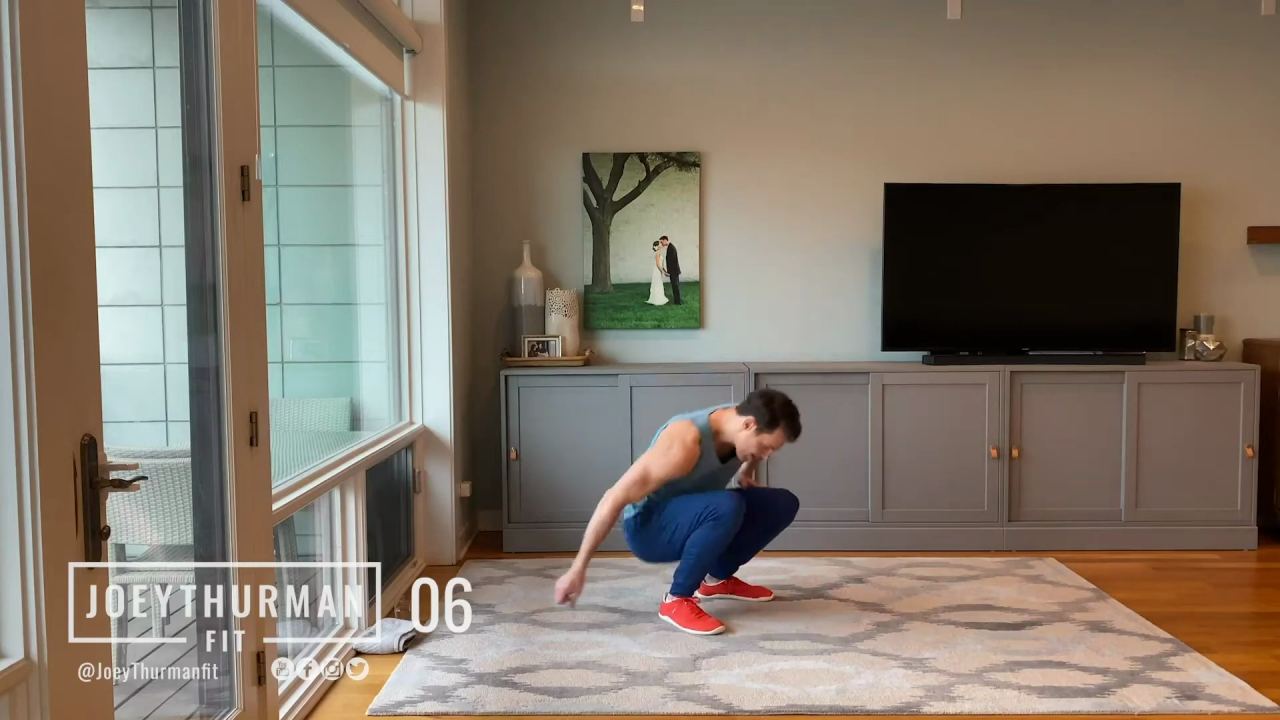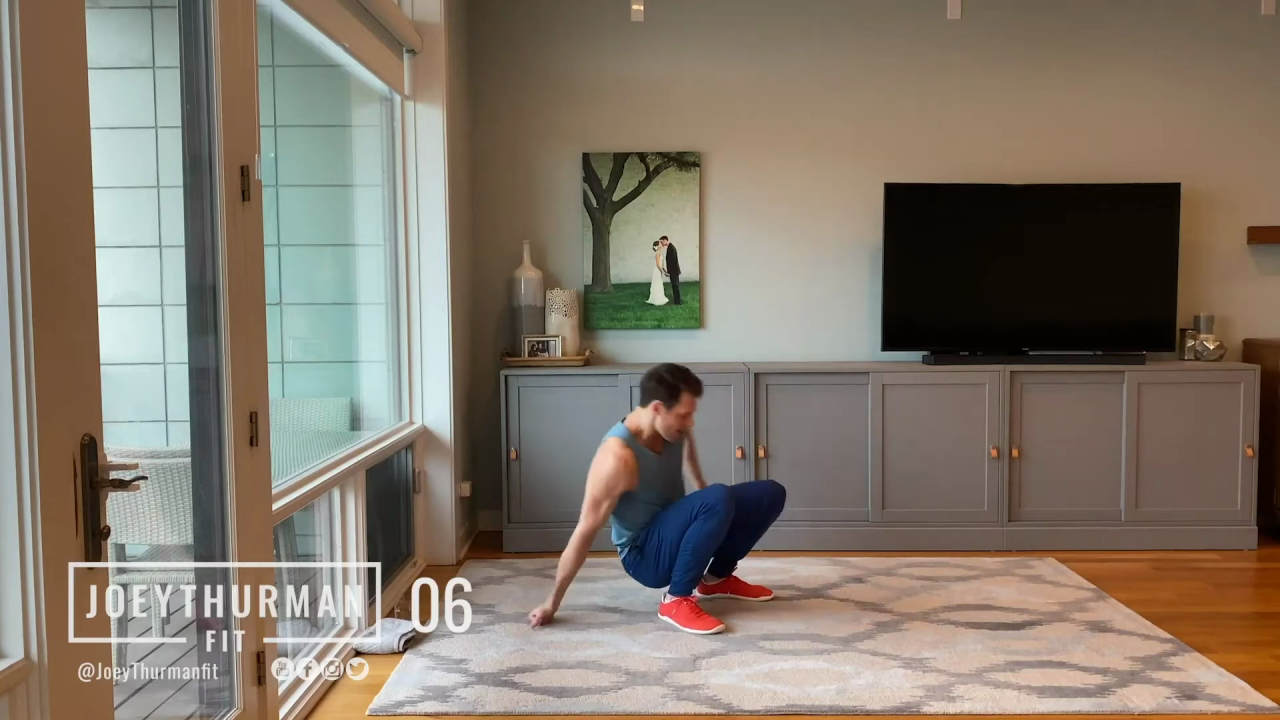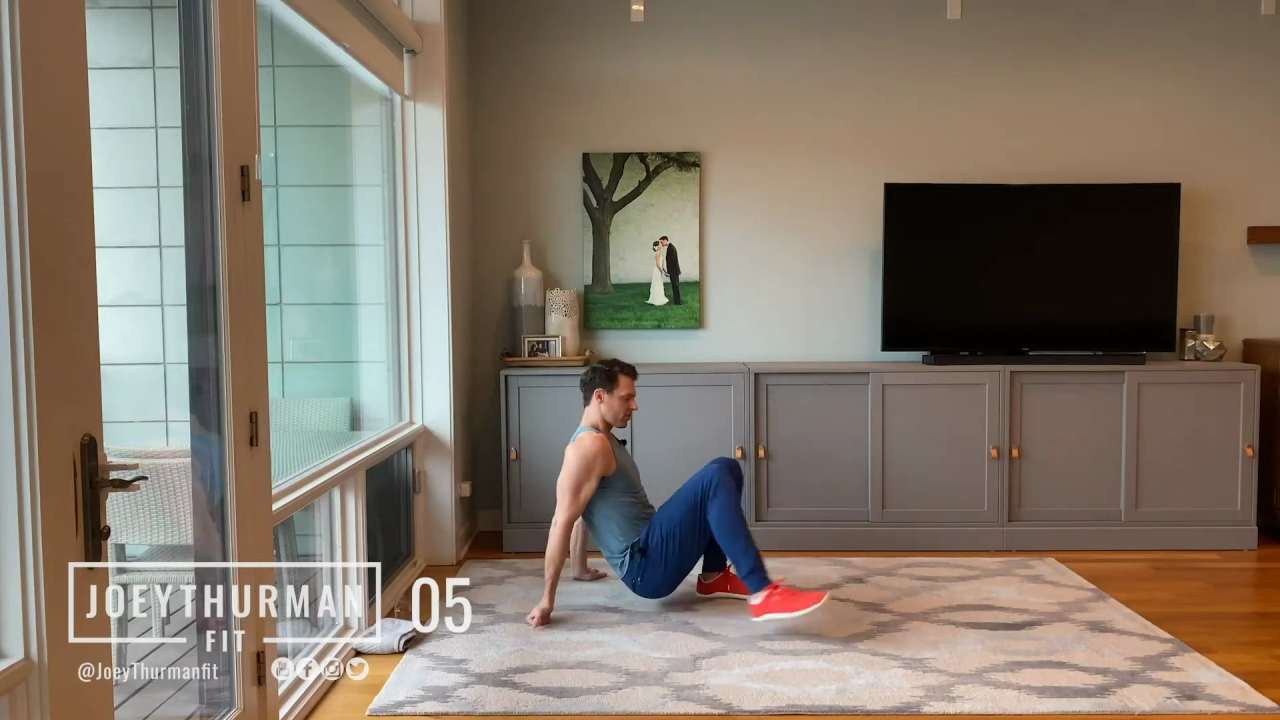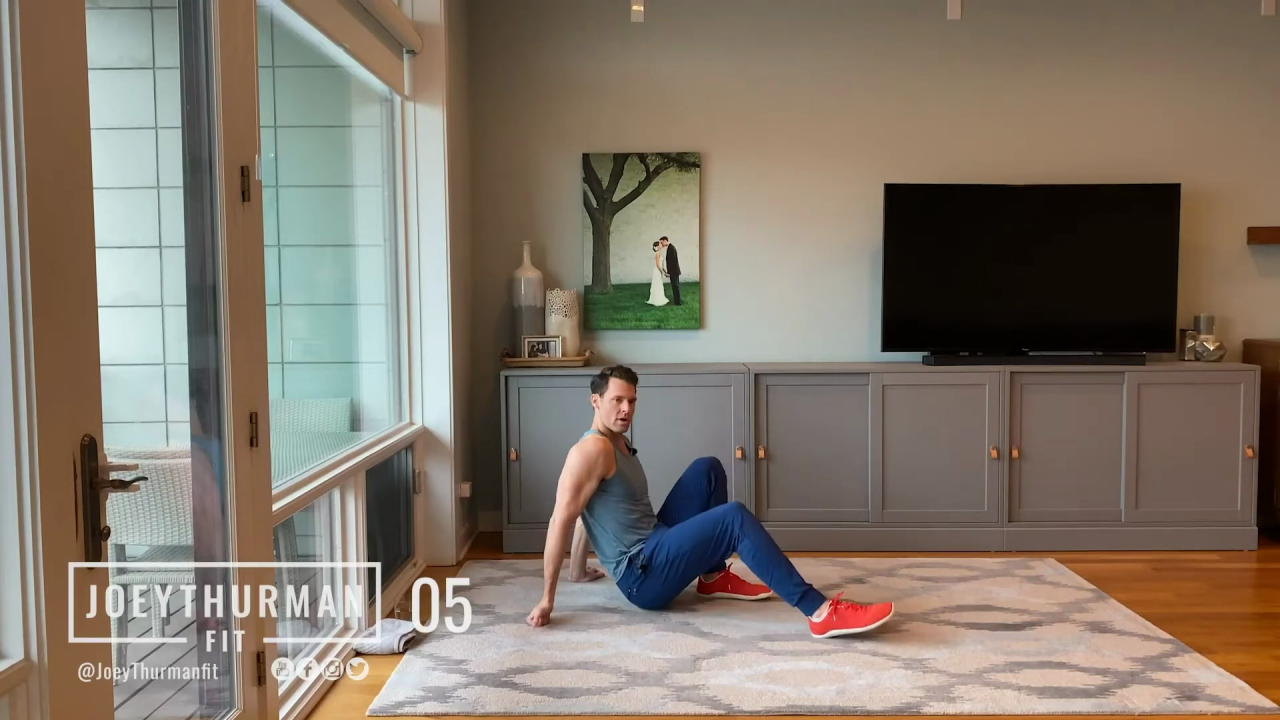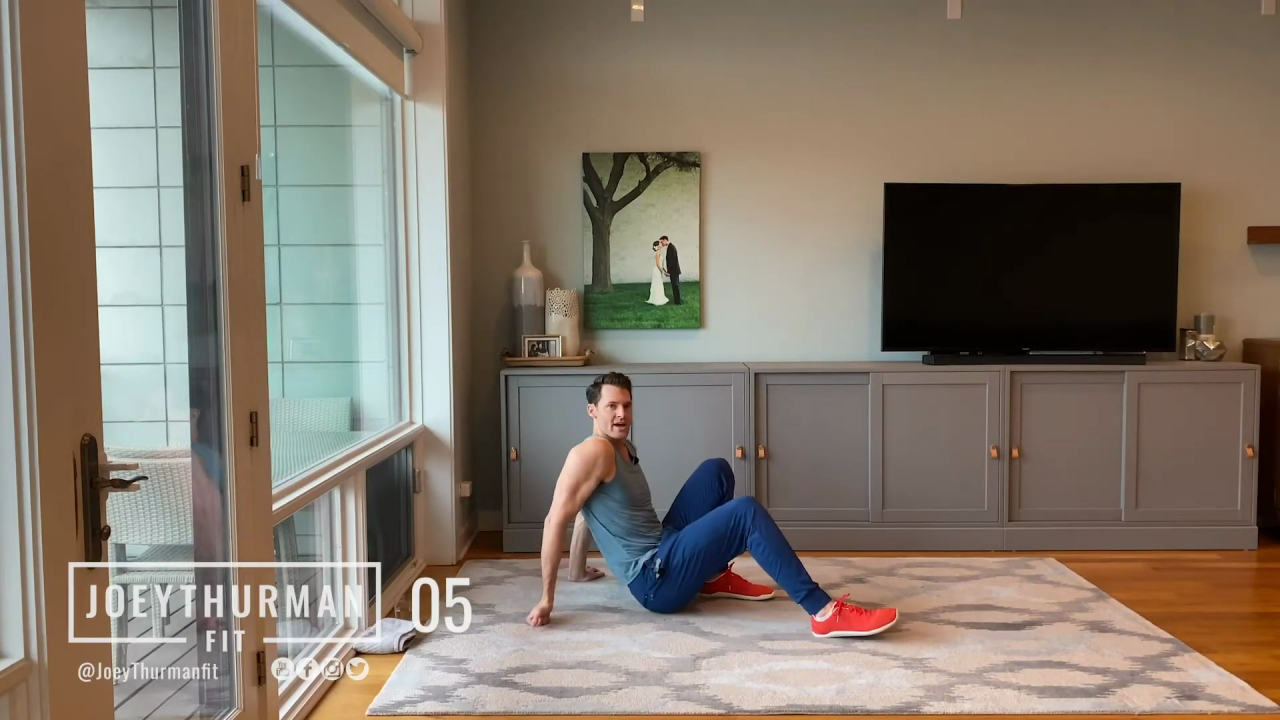
dt=0.4s
person 1, frame 1
left shoulder: (735, 423)
right shoulder: (684, 443)
right elbow: (616, 497)
left wrist: (747, 473)
right wrist: (578, 570)
right hip: (649, 524)
left knee: (785, 505)
right knee: (730, 507)
left ankle: (717, 578)
right ankle: (677, 600)
person 1, frame 2
left shoulder: (668, 423)
right shoulder: (618, 456)
right elbow: (584, 531)
left wrist: (700, 484)
right wrist: (551, 604)
left hip: (678, 531)
right hip: (644, 555)
left knee: (772, 494)
right knee: (719, 499)
left ankle: (716, 578)
right ankle: (676, 598)
person 1, frame 3
left shoulder: (601, 438)
right shoulder: (589, 447)
left elbow: (581, 514)
right elbow: (562, 521)
left wrist: (579, 567)
right wrist: (547, 602)
left hip: (652, 546)
right hip: (647, 568)
left knee: (726, 467)
right knee: (717, 474)
left ankle: (714, 577)
right ankle: (762, 594)
person 1, frame 4
left shoulder: (618, 443)
right shoulder: (591, 450)
left elbow: (585, 516)
right elbow: (560, 520)
left wrist: (579, 570)
right wrist: (547, 600)
left hip: (656, 545)
right hip: (642, 577)
left knee: (709, 468)
right knee: (735, 518)
left ankle: (714, 577)
right ankle: (821, 613)
person 1, frame 5
left shoulder: (623, 447)
right shoulder: (593, 452)
left elbow: (587, 513)
right elbow: (556, 519)
left wrist: (578, 570)
right wrist: (547, 598)
left hip: (664, 548)
right hip: (656, 581)
left knee: (716, 470)
right knee: (747, 512)
left ankle: (716, 577)
right ankle: (825, 613)
